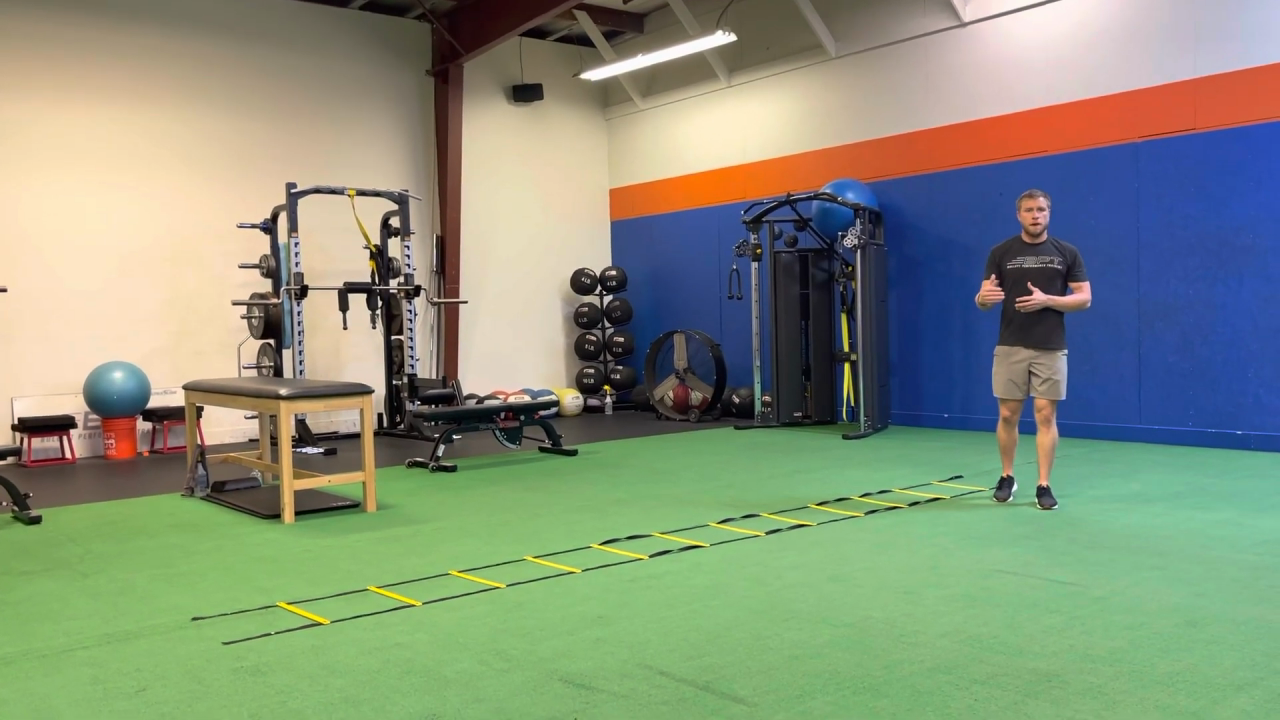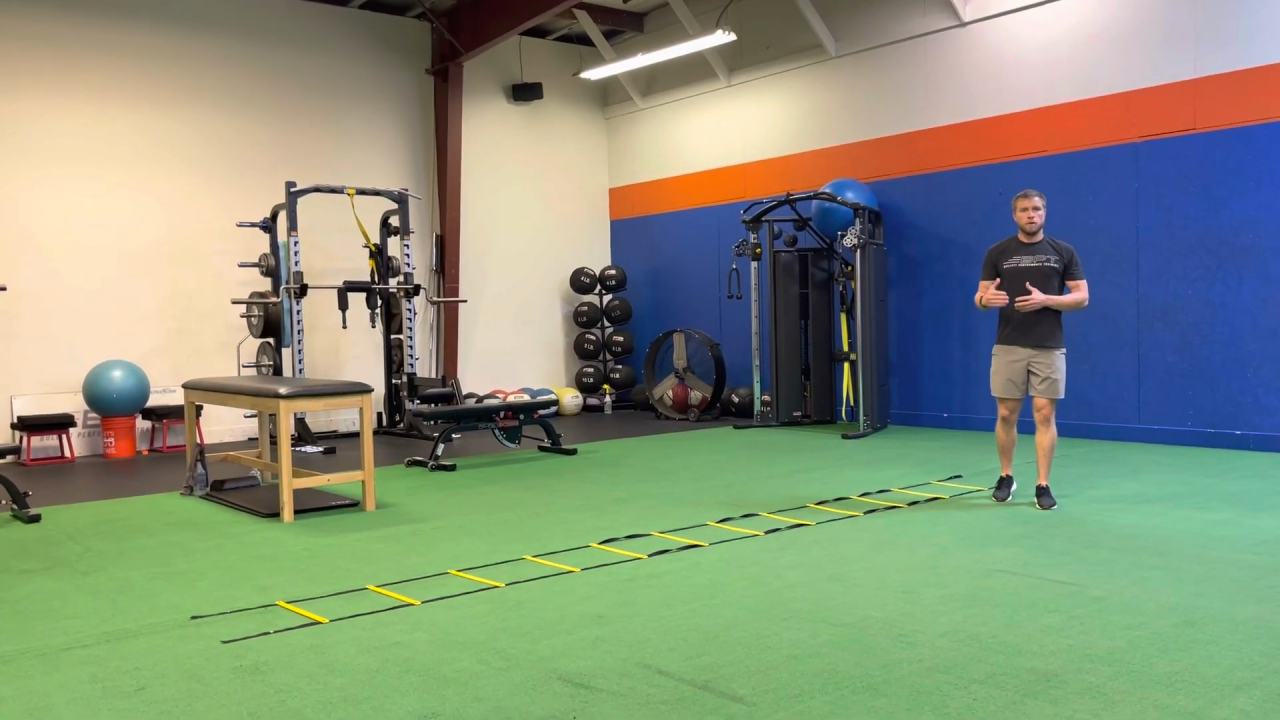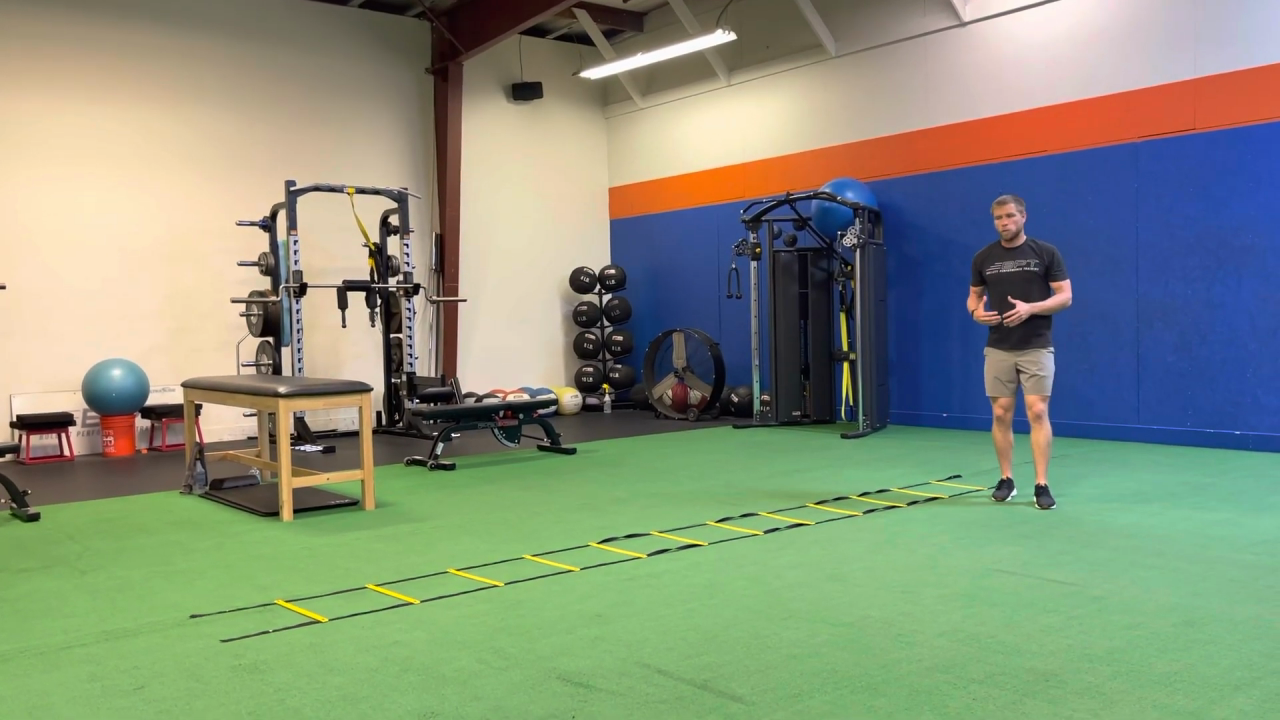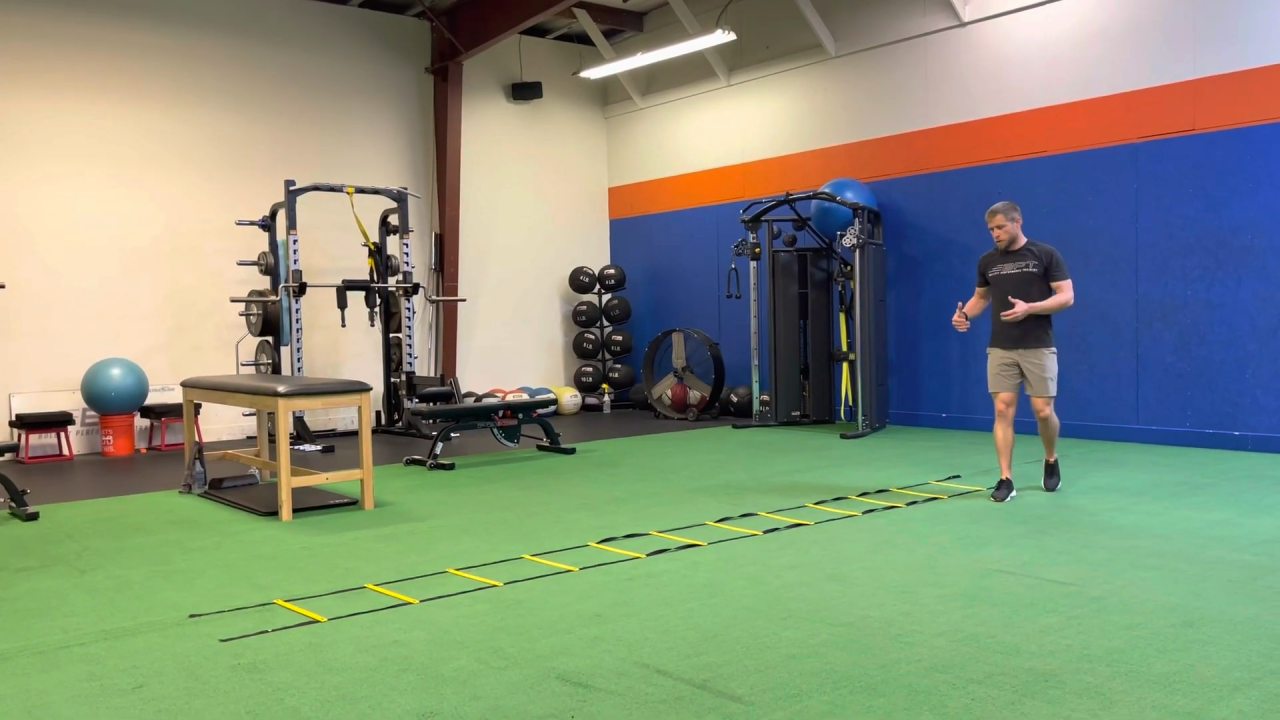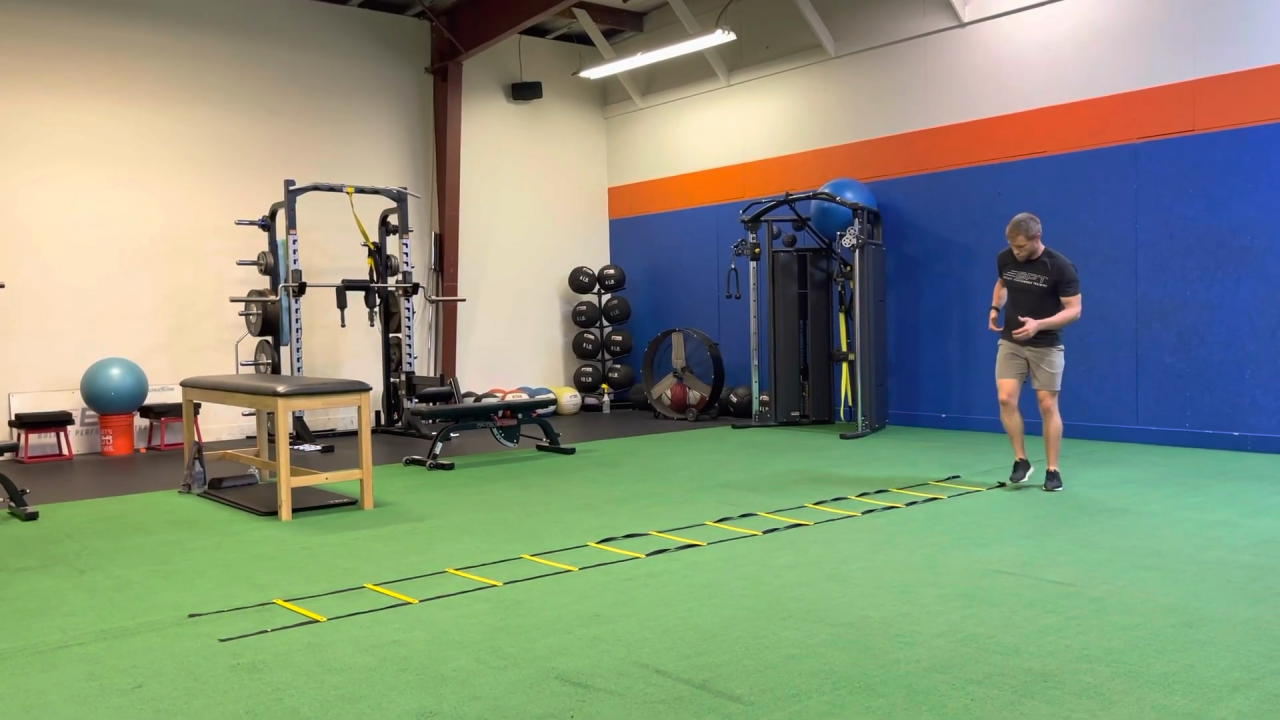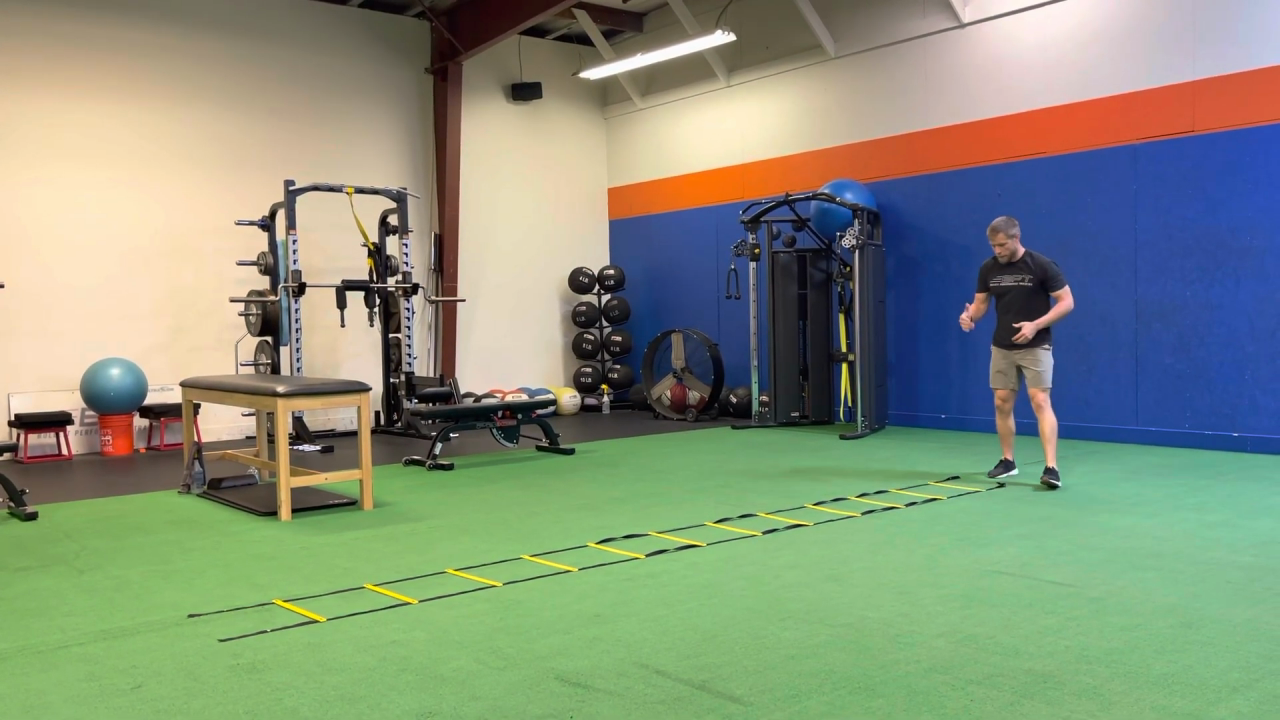
dt=0.4s
person 1, frame 1
left shoulder: (1067, 252)
right shoulder: (1001, 252)
left elbow: (1084, 298)
right elbow: (983, 298)
left wrist: (1047, 300)
right wrist: (985, 297)
left hip: (1051, 348)
right hip: (1010, 348)
left knee: (1046, 415)
right knee: (1008, 415)
left ankle: (1043, 485)
right ankle: (1007, 477)
person 1, frame 2
left shoulder: (1063, 252)
right shoulder: (997, 252)
left elbow: (1082, 297)
right elbow: (981, 295)
left wrist: (1045, 299)
right wrist: (985, 299)
left hip: (1049, 347)
right hip: (1008, 347)
left knee: (1045, 415)
right knee: (1006, 414)
left ankle: (1043, 485)
right ankle: (1006, 477)
person 1, frame 3
left shoulder: (1046, 253)
right shoulder: (983, 257)
left elbow: (1065, 296)
right elbow: (974, 296)
left wrist: (1030, 308)
right wrist: (976, 312)
left hip: (1037, 348)
right hip: (998, 349)
left knee: (1038, 413)
right knee: (1001, 414)
left ankle: (1041, 484)
right ankle: (1006, 479)
person 1, frame 4
left shoulder: (1047, 255)
right shoulder: (987, 261)
left elbow: (1066, 297)
right elbow: (981, 297)
left wrist: (1029, 307)
right wrist: (964, 314)
left hip: (1039, 347)
right hip: (1000, 348)
left knee: (1044, 411)
right knee: (1003, 411)
left ankle: (1051, 460)
right ankle: (1006, 479)
person 1, frame 5
left shoulder: (1061, 266)
right shoulder: (1005, 258)
left elbow: (1074, 310)
left wrist: (1039, 324)
right wrist: (995, 309)
left hip: (1046, 345)
right hip: (1011, 342)
left knee: (1048, 406)
right knee: (1006, 398)
left ankle: (1052, 470)
right ankle: (1021, 460)
person 1, frame 6
left shoulder: (1043, 266)
right shoulder: (988, 268)
left elbow: (1066, 302)
right elbow: (981, 302)
left wrist: (1036, 325)
right wrist: (968, 316)
left hip: (1035, 346)
right hip: (1002, 347)
left knee: (1041, 402)
right knee: (1002, 404)
left ankle: (1051, 467)
right ankle: (1008, 460)
